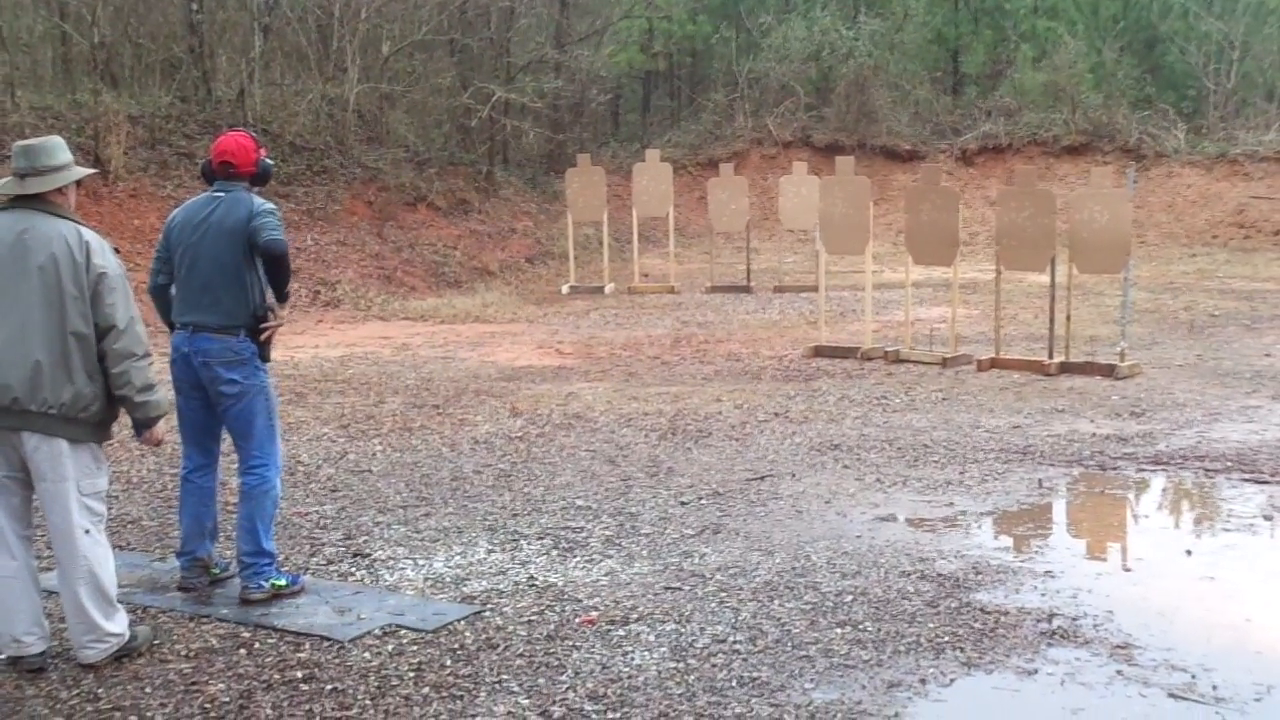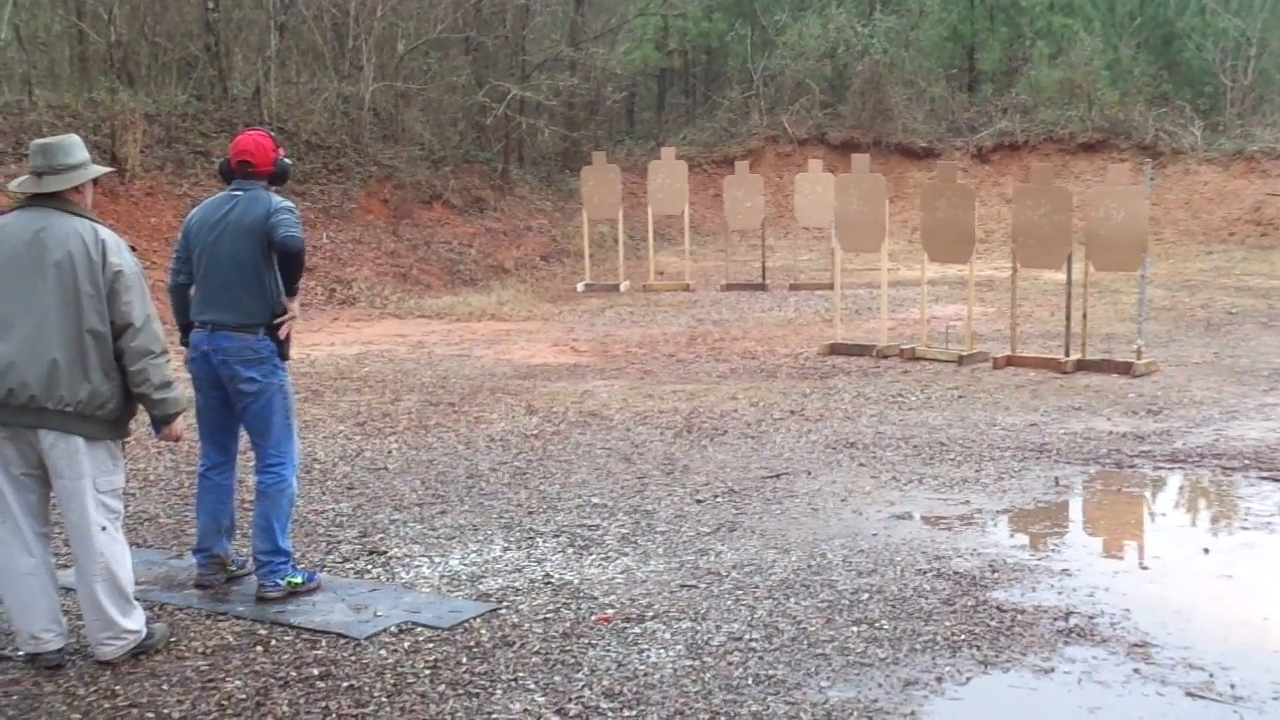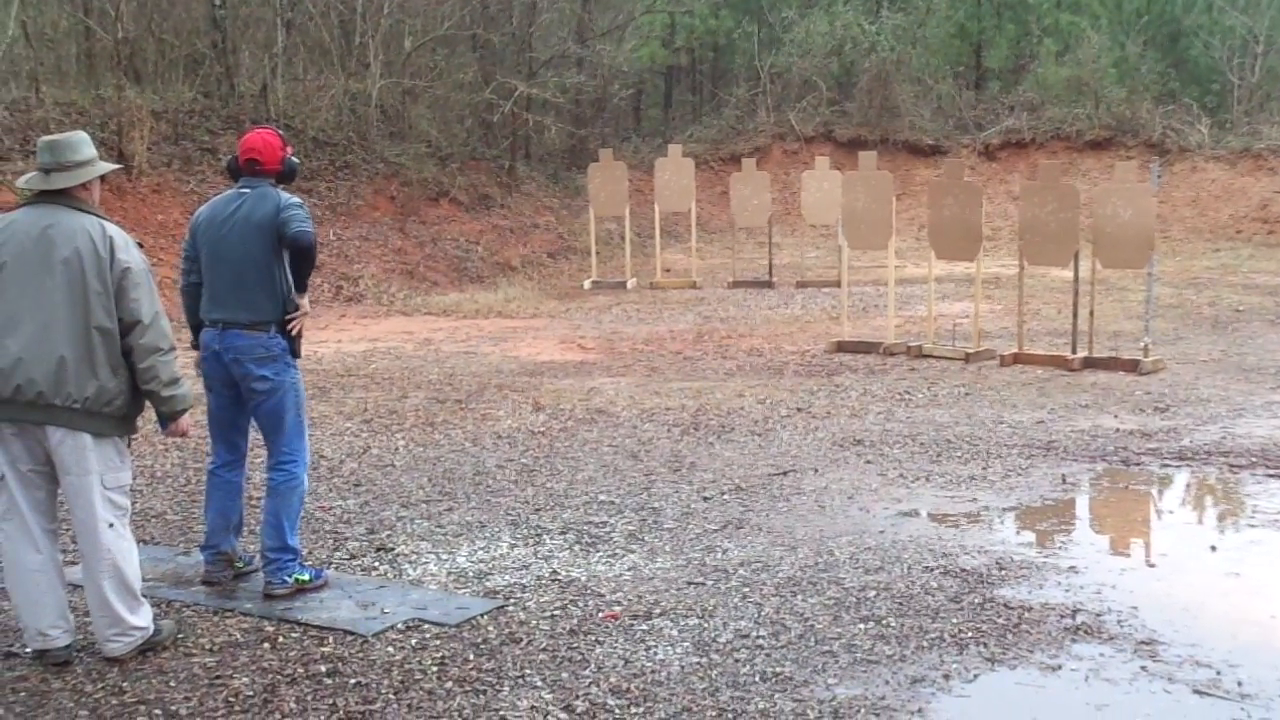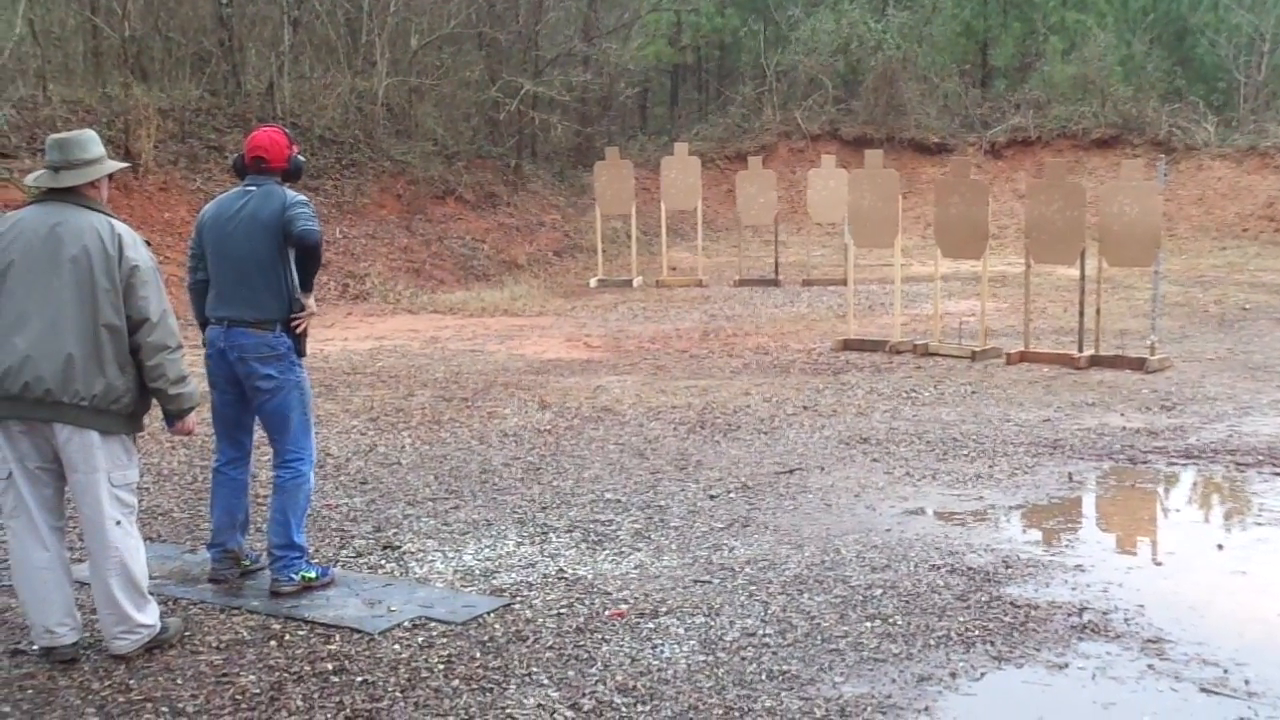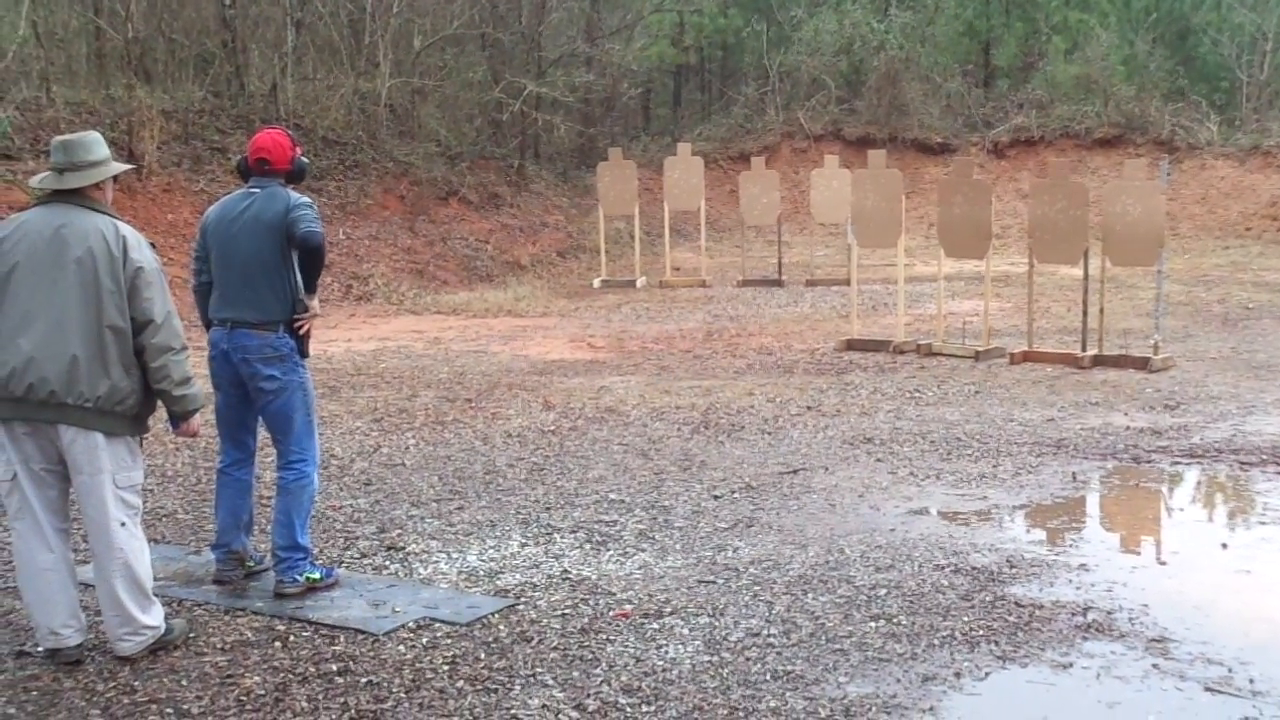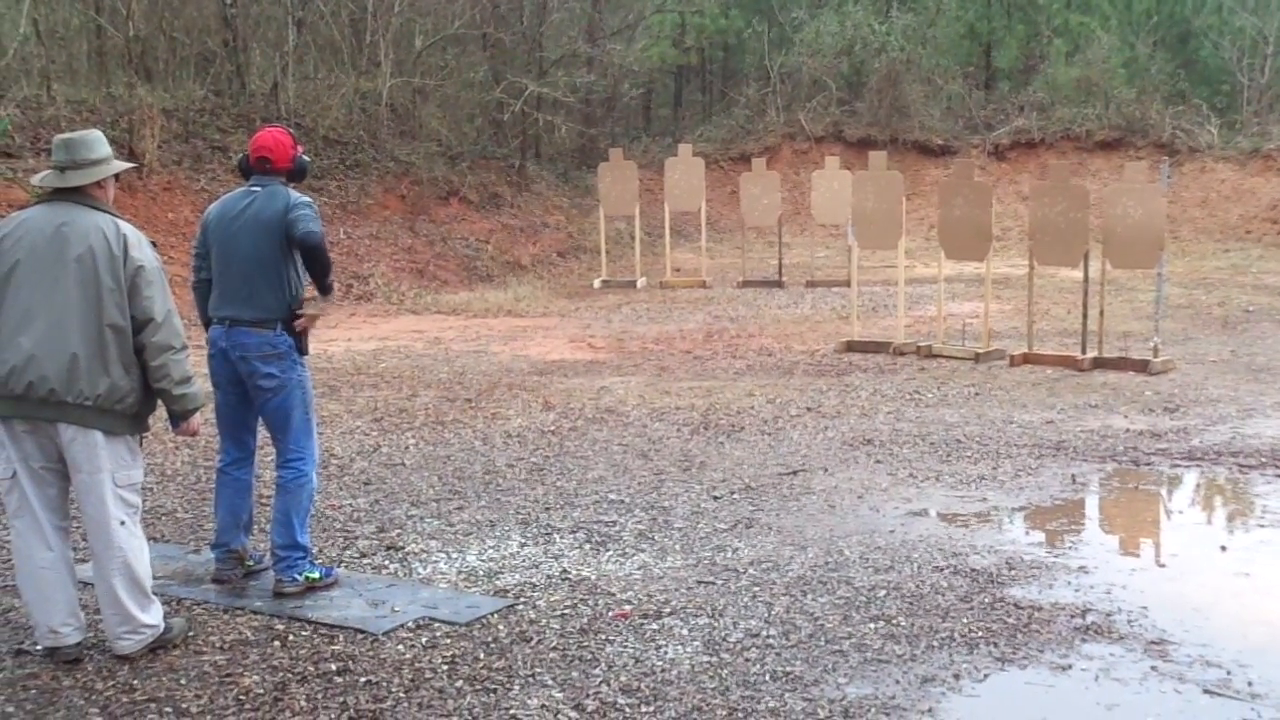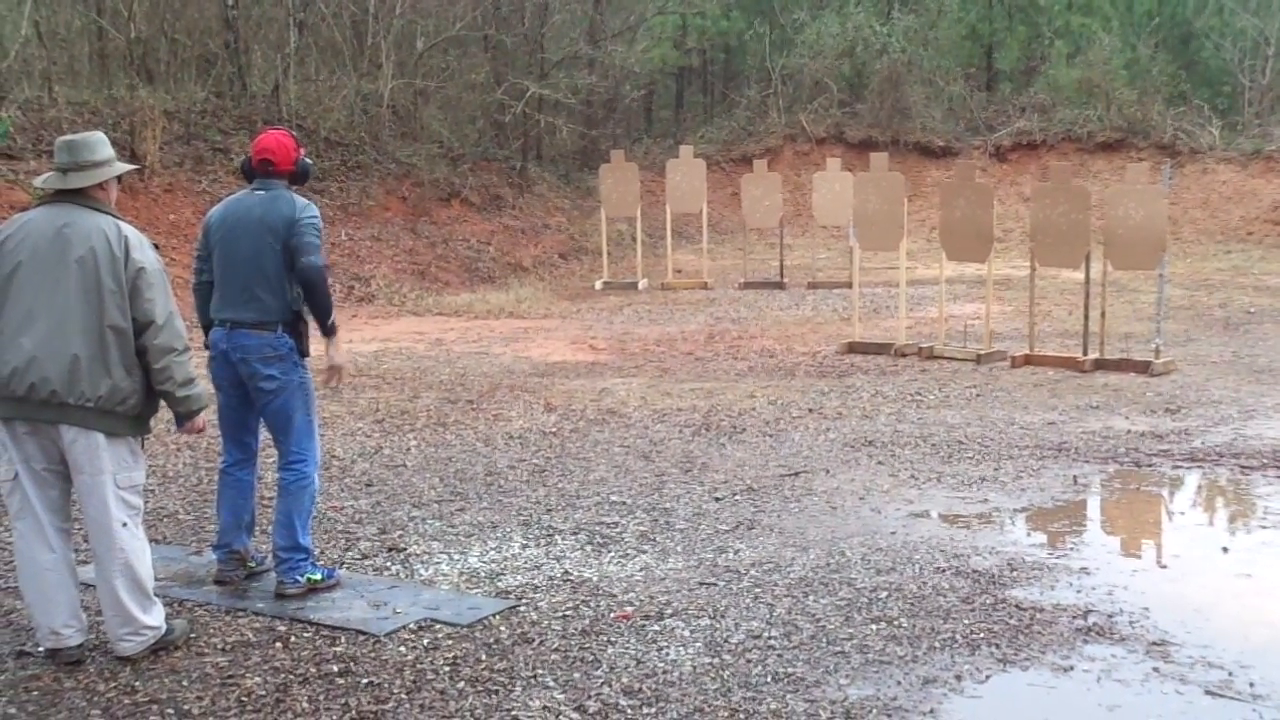
dt=0.2s
person 1, frame 1
right shoulder: (84, 245)
right elbow: (122, 340)
right wrist: (146, 410)
right hip: (59, 408)
right knee: (78, 527)
right ankle: (100, 638)
person 1, frame 2
right shoulder: (101, 244)
right elbow: (139, 337)
right wrist: (164, 407)
right hip: (75, 406)
right knee: (95, 525)
right ankle: (117, 635)
person 1, frame 3
right shoulder: (108, 240)
right elbow: (146, 333)
right wrist: (171, 403)
right hip: (82, 402)
right knee: (102, 522)
left ankle: (47, 636)
right ankle: (125, 632)
person 1, frame 4
right shoulder: (116, 238)
right elbow: (154, 332)
right wrist: (178, 401)
right hip: (89, 400)
right knee: (109, 519)
left ankle: (54, 634)
right ankle: (131, 630)
person 1, frame 5
right shoulder: (121, 240)
right elbow: (159, 334)
right wrist: (183, 402)
right hip: (94, 401)
right knee: (114, 520)
left ankle: (59, 635)
right ankle: (136, 631)
person 1, frame 6
right shoulder: (122, 239)
right elbow: (159, 333)
right wrist: (183, 402)
right hip: (93, 399)
right knee: (113, 519)
left ankle: (58, 634)
right ankle: (135, 630)
person 1, frame 7
right shoulder: (123, 241)
right elbow: (161, 334)
right wrist: (188, 402)
right hip: (95, 401)
right knee: (114, 521)
left ankle: (60, 636)
right ankle: (137, 632)
person 2, frame 1
left shoulder: (181, 215)
right shoulder: (256, 208)
left elbow: (158, 284)
right elbow: (275, 249)
right wrist: (279, 299)
left hip: (186, 347)
right hip: (233, 351)
left knee: (198, 461)
right knee: (261, 463)
left ankle: (196, 564)
right ankle: (259, 575)
person 2, frame 2
left shoulder: (199, 214)
right shoulder: (274, 207)
left elbow: (179, 284)
right elbow: (291, 245)
left wrist: (189, 339)
right wrist: (290, 296)
left hip: (205, 345)
right hip: (252, 348)
left knee: (215, 459)
right knee: (277, 462)
left ankle: (212, 561)
right ankle: (275, 573)
person 2, frame 3
left shoulder: (206, 213)
right shoulder: (283, 203)
left elbow: (190, 285)
right elbow: (304, 240)
left wrist: (200, 342)
right wrist: (300, 292)
left hip: (215, 343)
right hip: (263, 346)
left knee: (225, 456)
right knee: (288, 459)
left ankle: (220, 557)
right ankle: (282, 570)
person 2, frame 4
left shoulder: (212, 211)
right shoulder: (289, 201)
left elbow: (197, 282)
right elbow: (309, 239)
right wrist: (306, 291)
left hip: (220, 341)
right hip: (268, 344)
left knee: (230, 455)
right knee: (294, 456)
left ankle: (225, 556)
right ankle: (288, 568)
person 2, frame 5
left shoulder: (215, 213)
right shoulder: (293, 203)
left elbow: (201, 284)
right elbow: (312, 240)
right wrist: (309, 294)
left hip: (223, 342)
right hip: (272, 345)
left knee: (234, 455)
right knee: (298, 458)
left ankle: (230, 556)
right ankle: (292, 568)
person 2, frame 6
left shoulder: (216, 211)
right shoulder: (293, 203)
left elbow: (201, 281)
right elbow: (311, 241)
right wrist: (325, 287)
left hip: (222, 340)
right hip: (271, 342)
left knee: (234, 454)
right knee: (297, 457)
left ankle: (230, 556)
right ankle: (292, 568)
person 2, frame 7
left shoulder: (218, 214)
right shoulder: (297, 210)
left elbow: (202, 285)
right elbow: (311, 274)
left wrist: (214, 340)
right wrist: (330, 337)
left hip: (224, 342)
right hip: (272, 345)
left knee: (236, 455)
right knee: (298, 459)
left ankle: (231, 557)
right ankle: (294, 569)
